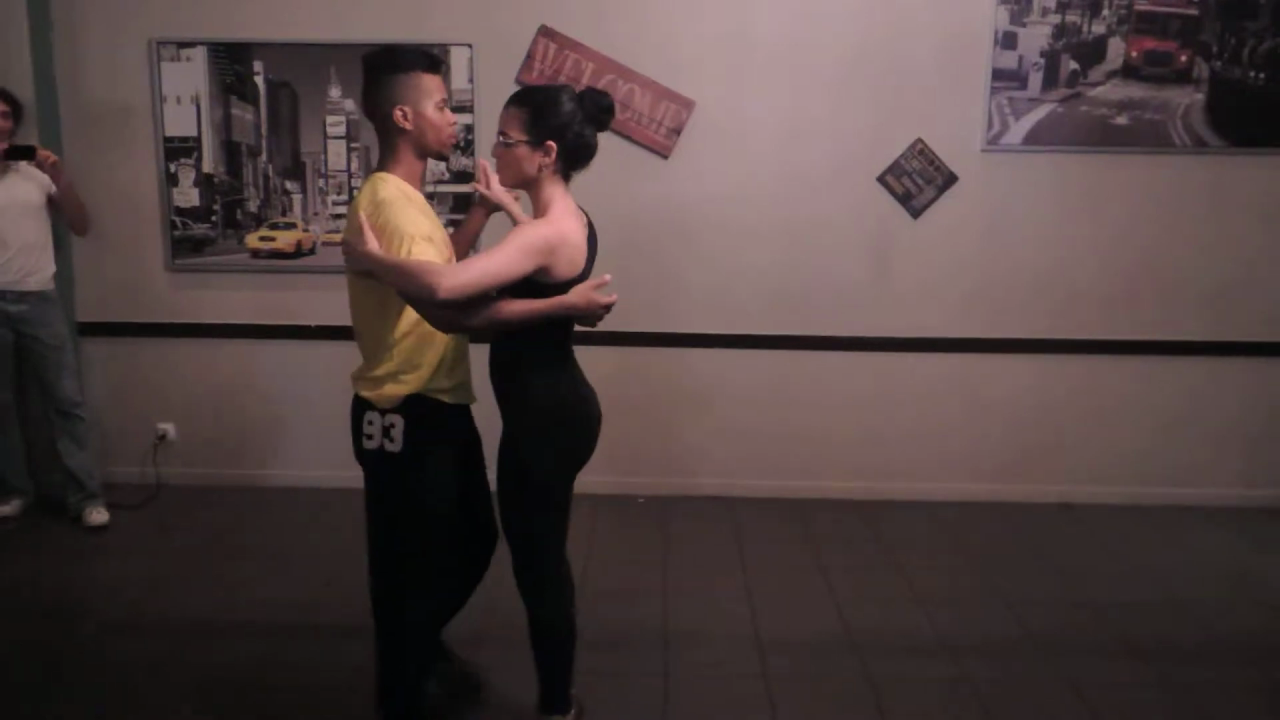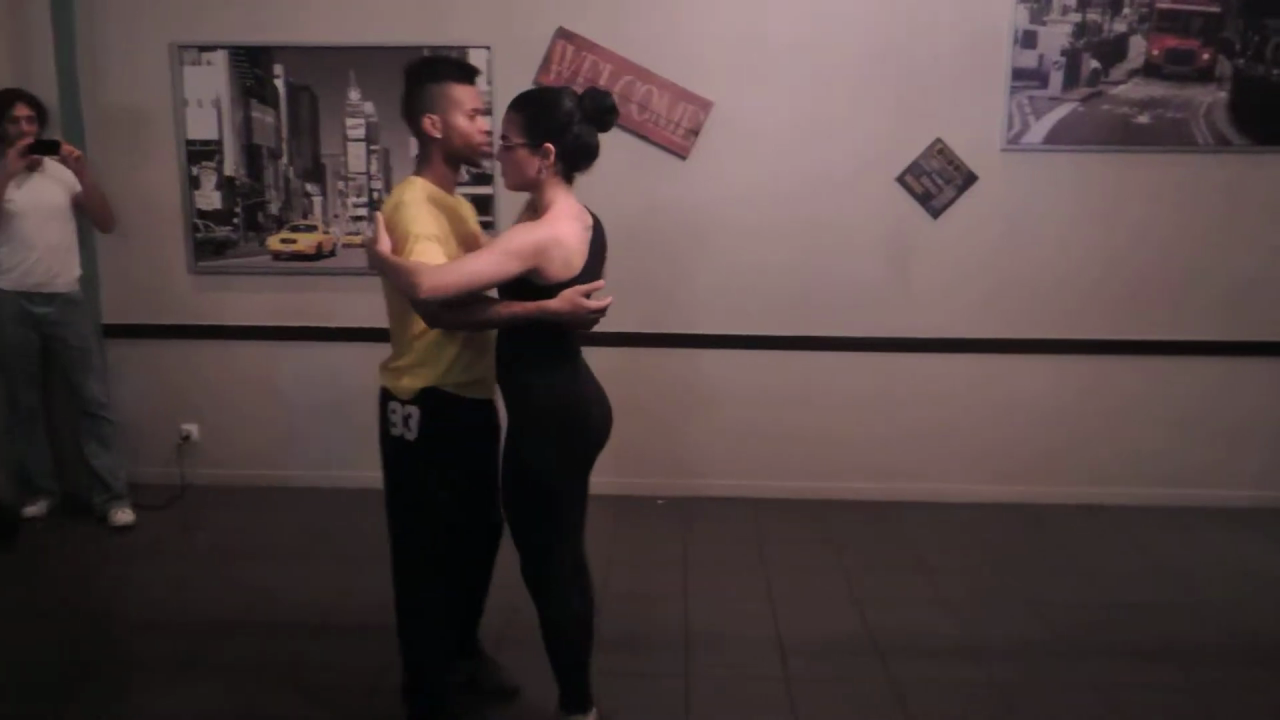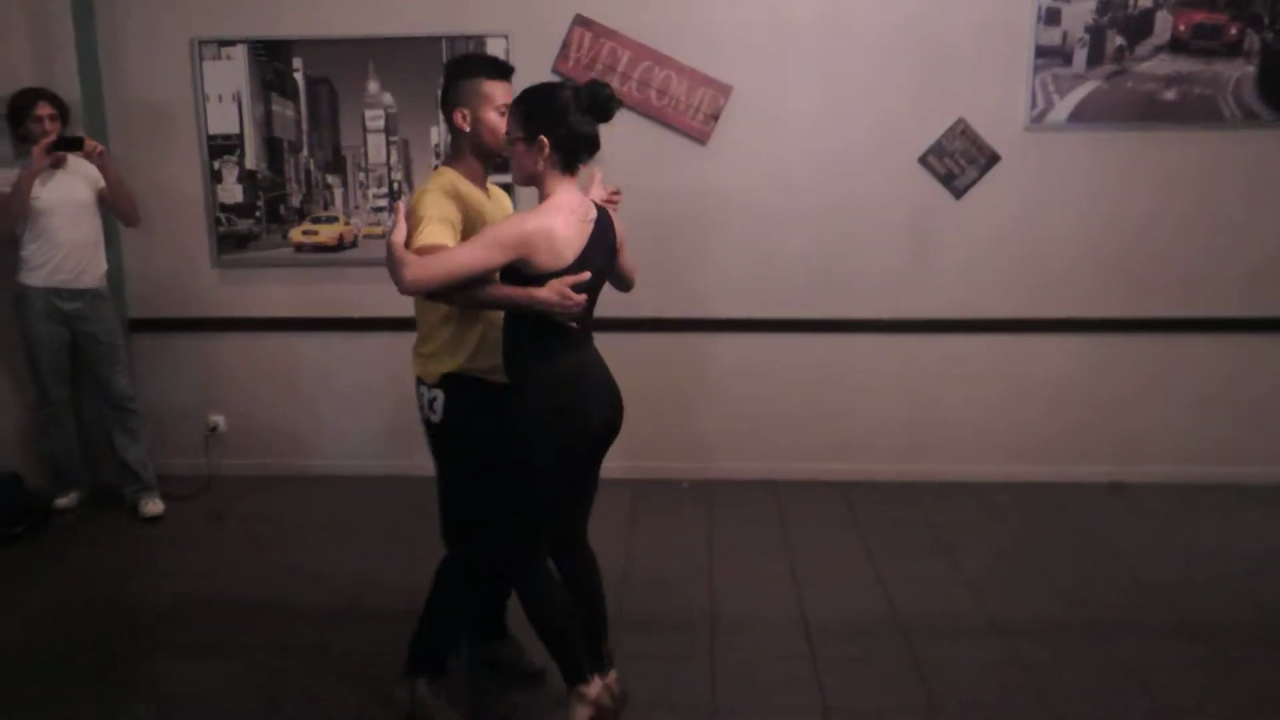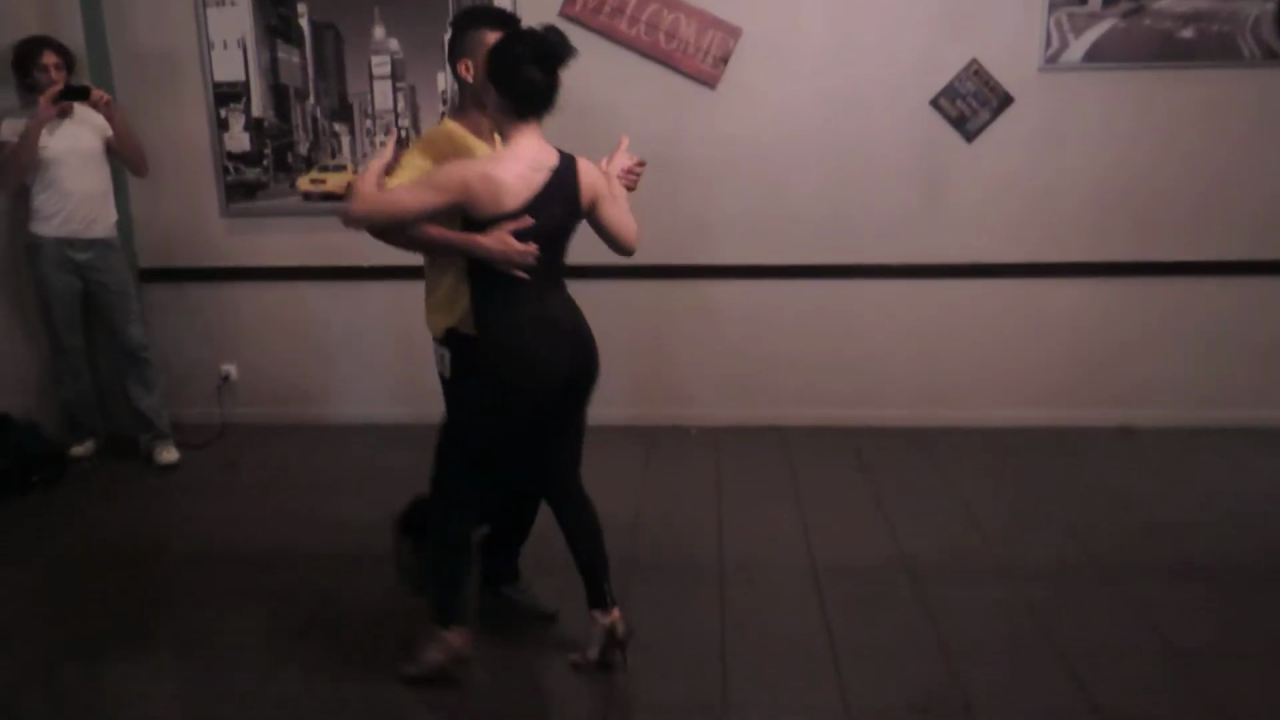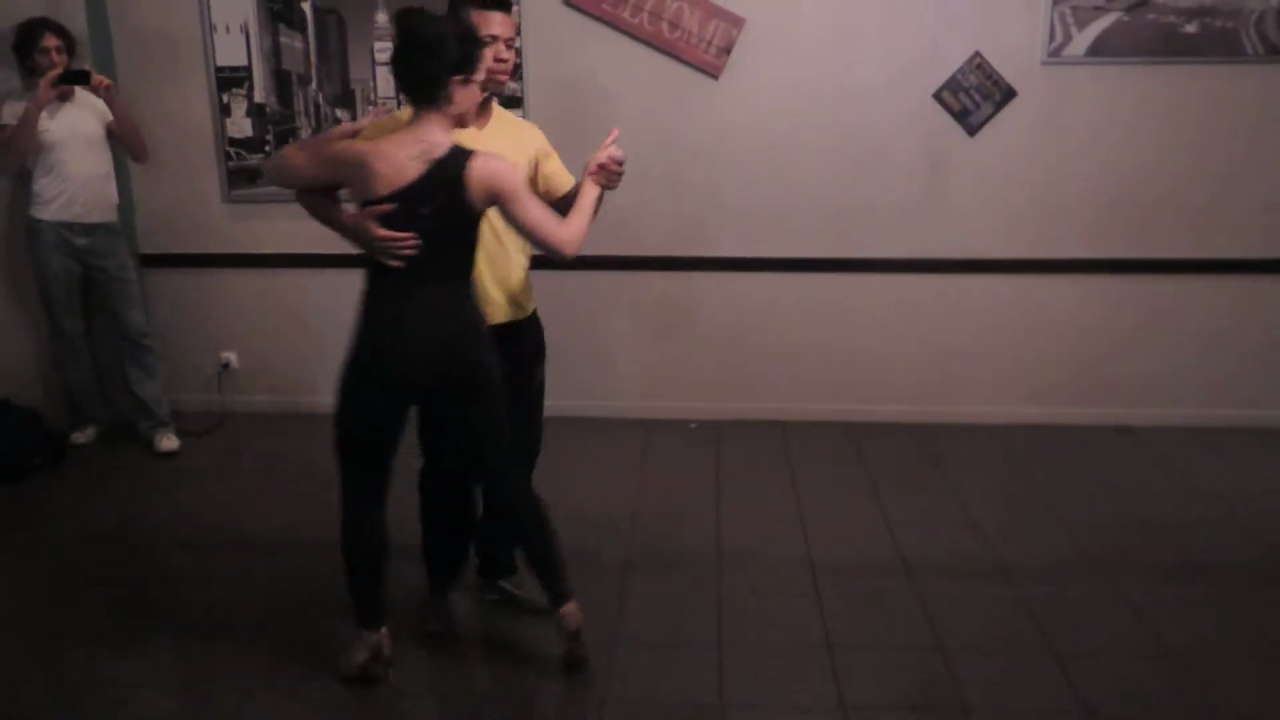
dt=0.3s
person 1, frame 1
left shoulder: (548, 234)
right shoulder: (568, 219)
left elbow: (443, 286)
left wrist: (371, 258)
right wrist: (505, 205)
left hip: (545, 420)
right hip: (557, 410)
left knee: (538, 571)
right knee: (545, 563)
person 1, frame 2
left shoulder: (539, 237)
right shoulder: (582, 222)
left elbow: (427, 285)
left wrist: (381, 255)
left hip: (549, 419)
right hip: (575, 407)
left knee: (546, 570)
right knee: (563, 560)
person 1, frame 3
left shoulder: (528, 229)
right shoulder: (603, 219)
left elbow: (412, 277)
left wrist: (396, 238)
left hip: (553, 408)
right hip: (596, 396)
left knee: (515, 553)
right knee: (568, 539)
person 1, frame 4
left shoulder: (475, 176)
right shoulder: (582, 172)
left elbow: (358, 211)
right elbow: (628, 242)
left wrist: (379, 162)
right wrist: (615, 179)
left hip: (514, 355)
right hip: (571, 344)
left knee: (457, 494)
right knee: (562, 483)
left ankle: (450, 632)
right ankle: (606, 614)
person 1, frame 5
left shoulder: (360, 156)
right shoulder: (484, 170)
left elbow: (278, 169)
right elbow: (565, 243)
right wrist: (593, 185)
left hip: (384, 345)
right hip: (460, 343)
left knee: (363, 493)
right knee: (502, 480)
left ankle: (371, 636)
right ankle: (565, 608)
person 2, frame 1
left shoulder: (404, 199)
right shoulder: (390, 205)
right elbow: (448, 309)
left wrist: (484, 208)
right wrist: (564, 306)
left hip: (441, 408)
right hip: (405, 419)
left knee: (474, 542)
right knee: (412, 569)
left ankle: (426, 652)
person 2, frame 2
left shoulder: (453, 202)
right shoulder: (414, 206)
right elbow: (437, 305)
right wrist: (549, 309)
left hip: (469, 401)
right hip: (428, 409)
left knee: (479, 539)
right knee: (432, 559)
left ankle: (461, 652)
person 2, frame 3
left shoulder: (496, 195)
right shoulder: (440, 196)
right wrist: (530, 297)
left hip: (504, 384)
right hip: (460, 389)
right knee: (475, 532)
left ankle: (488, 631)
right ankle: (427, 666)
person 2, frame 4
left shoulder: (510, 148)
right shoulder: (436, 147)
right elbow: (387, 221)
right wrist: (477, 244)
right hip: (474, 344)
left ankle: (500, 574)
right ankle: (417, 528)
person 2, frame 5
left shoulder: (523, 135)
right shoulder: (408, 127)
left elbow: (572, 210)
right elbow: (314, 183)
left wrist: (599, 181)
right wrist: (357, 228)
left hip: (516, 325)
left knee: (520, 456)
left ankle: (498, 569)
person 3, frame 1
left shoulder: (38, 170)
left elbow: (81, 225)
left wrist: (59, 176)
left hip: (39, 298)
left knee: (67, 398)
left ankle: (86, 495)
person 3, frame 2
left shoulder: (63, 171)
left elbow: (106, 223)
left wrist: (82, 170)
left hip: (65, 299)
left knee: (93, 399)
left ankle: (111, 496)
right ankle: (39, 490)
person 3, frame 3
left shoulder: (86, 167)
left elbow: (131, 218)
left wrist: (106, 165)
left hip: (92, 295)
right hip: (39, 299)
left knee: (120, 393)
right knee: (54, 398)
left ankle: (142, 486)
right ankle: (70, 483)
person 3, frame 4
left shoulder: (93, 117)
left elbow: (140, 167)
left wrist: (113, 115)
right wrist: (37, 122)
left hip: (103, 244)
right hip: (51, 249)
left knee: (133, 343)
right knee: (67, 347)
left ankle: (156, 435)
right ankle: (84, 432)
person 3, frame 5
left shoulder: (94, 101)
left elbow: (140, 154)
left wrist: (113, 100)
right wrist: (36, 105)
left hip: (104, 229)
right hip: (52, 233)
left knee: (134, 329)
right knee: (68, 333)
left ankle: (156, 422)
right ankle: (86, 418)
